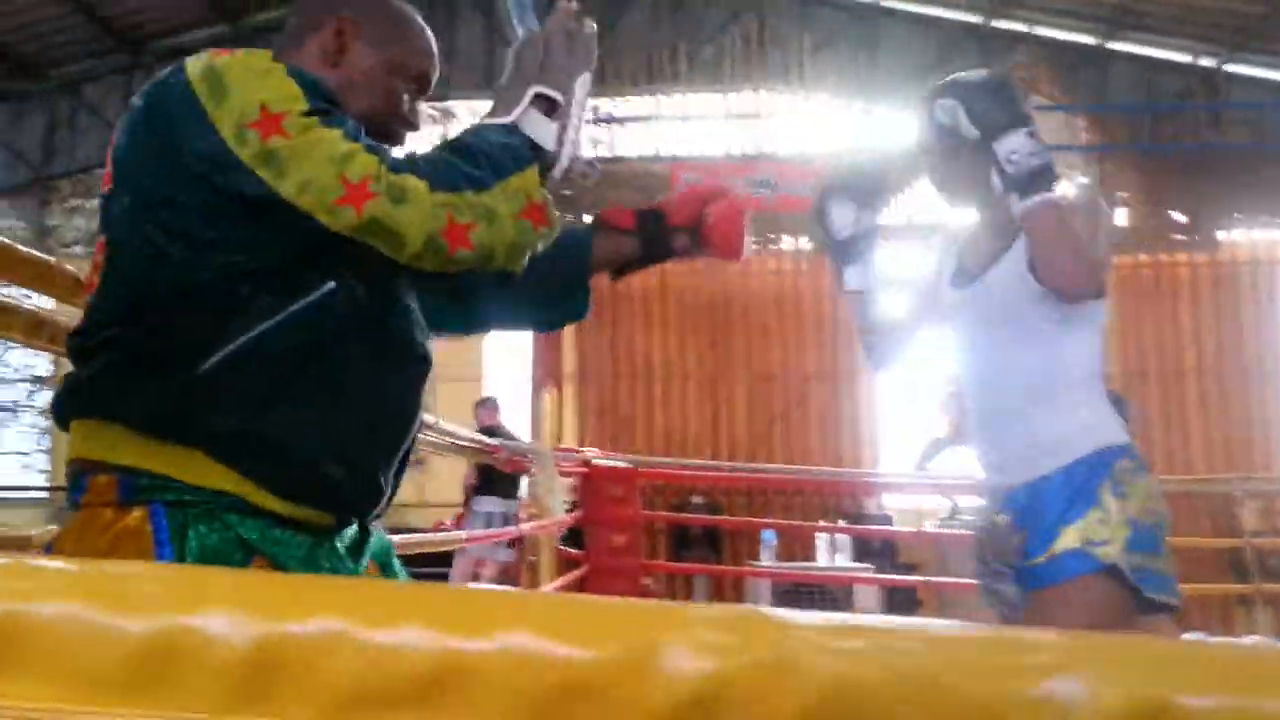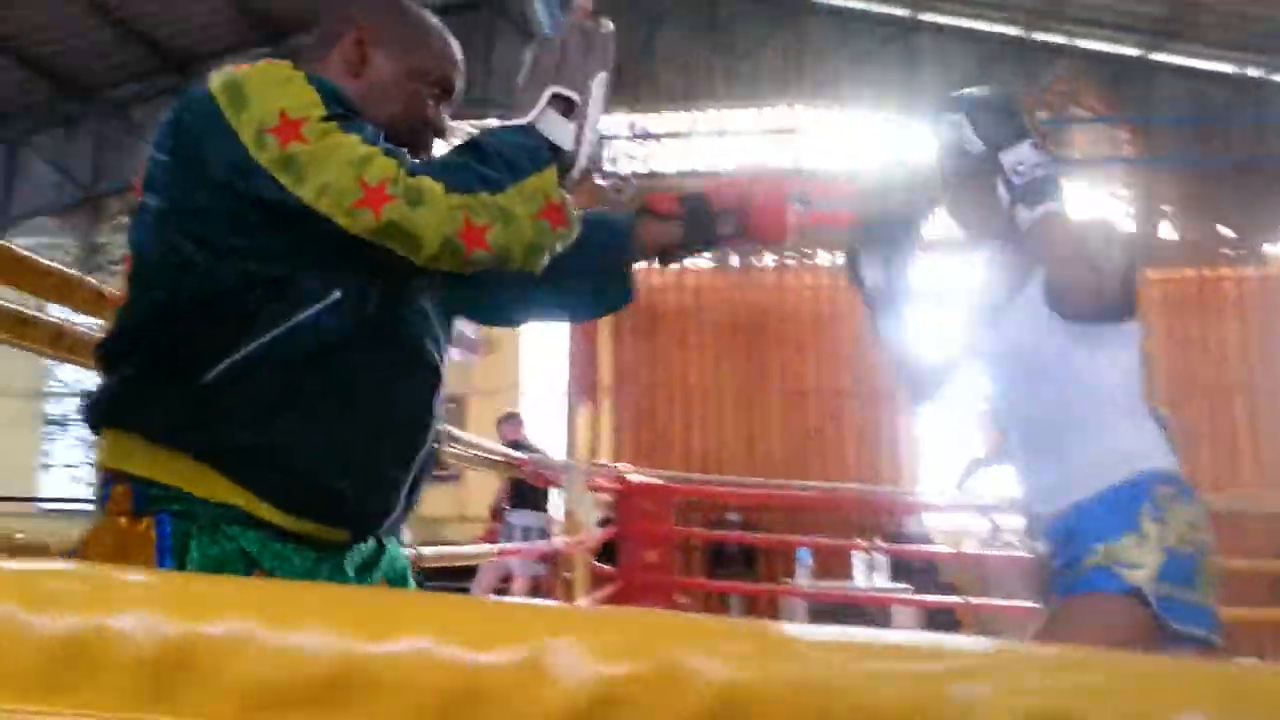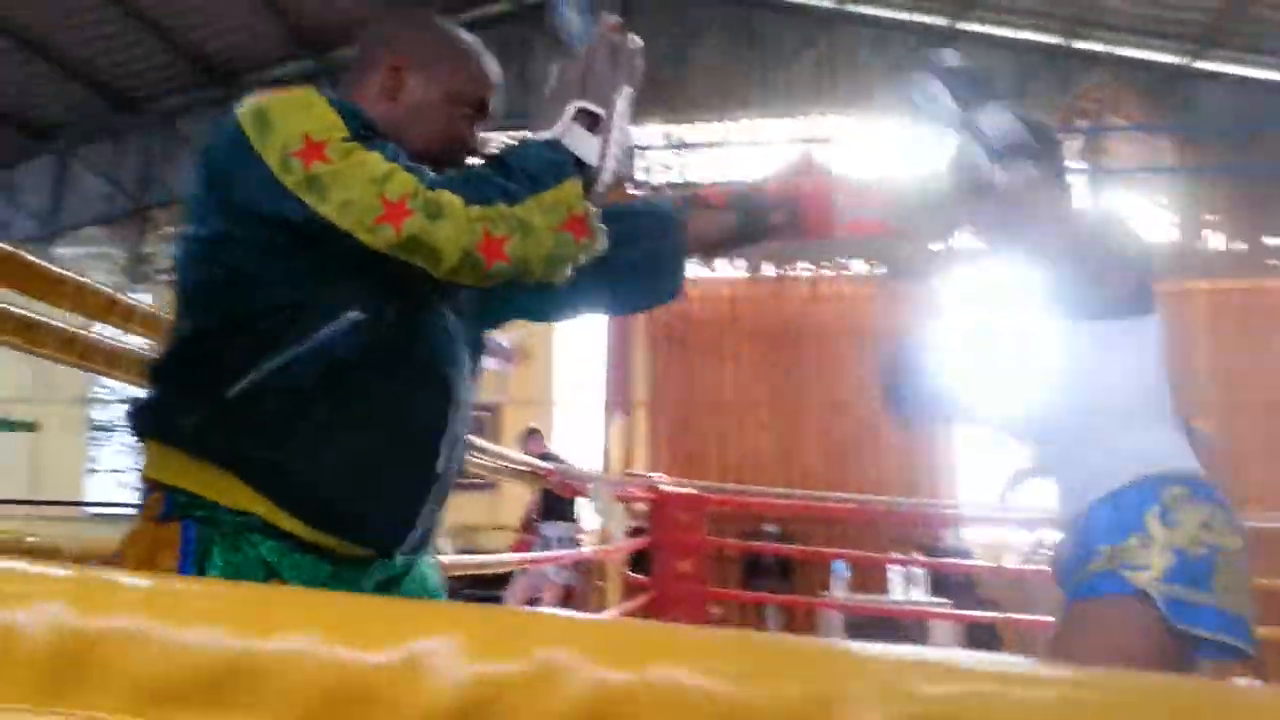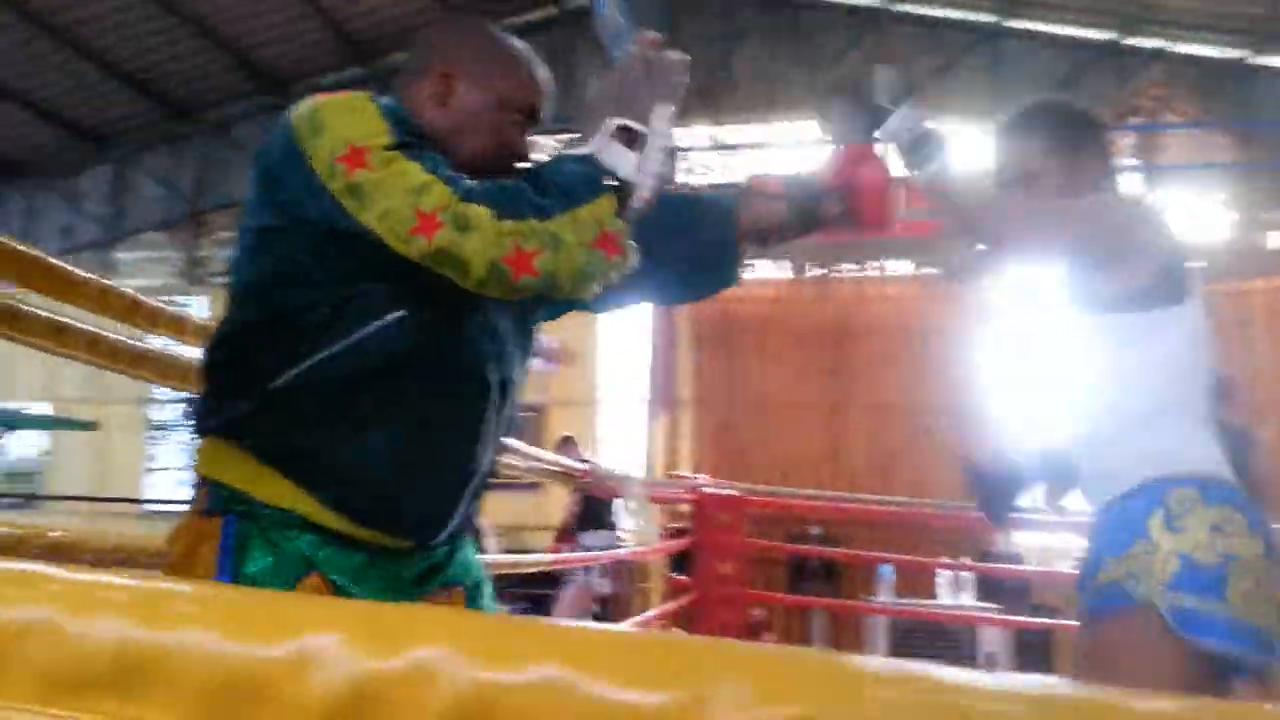
dt=0.1s
person 1, frame 1
left shoulder: (347, 161)
right shoulder: (229, 89)
left elbow: (476, 267)
right elbow: (433, 221)
left wrist: (646, 237)
right wrist: (538, 107)
left hip: (330, 539)
right hip: (187, 525)
person 1, frame 2
left shoulder: (370, 169)
right shoulder: (250, 101)
left elbow: (512, 262)
right elbow: (451, 224)
left wrist: (693, 224)
right wrist: (555, 109)
left hip: (349, 550)
right hip: (199, 537)
person 1, frame 3
left shoulder: (433, 192)
right shoulder: (283, 124)
left elbow: (573, 245)
right elbow: (477, 236)
left wrist: (745, 217)
right wrist: (578, 123)
left hip: (383, 560)
right hip: (234, 546)
person 1, frame 4
left shoulder: (476, 199)
right shoulder: (334, 131)
left elbow: (640, 245)
right elbow: (508, 249)
left wrist: (801, 205)
right wrist: (615, 139)
left hip: (428, 558)
right hip: (277, 547)
person 2, frame 1
left shoulder: (1069, 219)
right shoulder: (957, 255)
left elbow: (1068, 275)
right elbow: (884, 346)
left wrist: (1011, 144)
right wrist: (852, 249)
left hip: (1086, 488)
right hip: (1010, 506)
person 2, frame 2
left shoulder: (1091, 244)
right shoulder: (997, 294)
left elbow: (1083, 285)
right elbow: (927, 379)
left wrist: (1017, 157)
right wrist: (887, 300)
left hip: (1136, 523)
right hip: (1075, 526)
person 2, frame 3
left shoulder: (1102, 241)
right shoulder: (1048, 290)
left elbow: (1038, 228)
right elbow: (1055, 424)
right wrist: (940, 398)
left hip: (1155, 520)
right hip: (1111, 530)
person 2, frame 4
left shoulder: (1122, 220)
right shoulder: (1108, 280)
left elbow: (1006, 226)
right wrist: (1026, 463)
left hip: (1178, 527)
right hip: (1159, 531)
